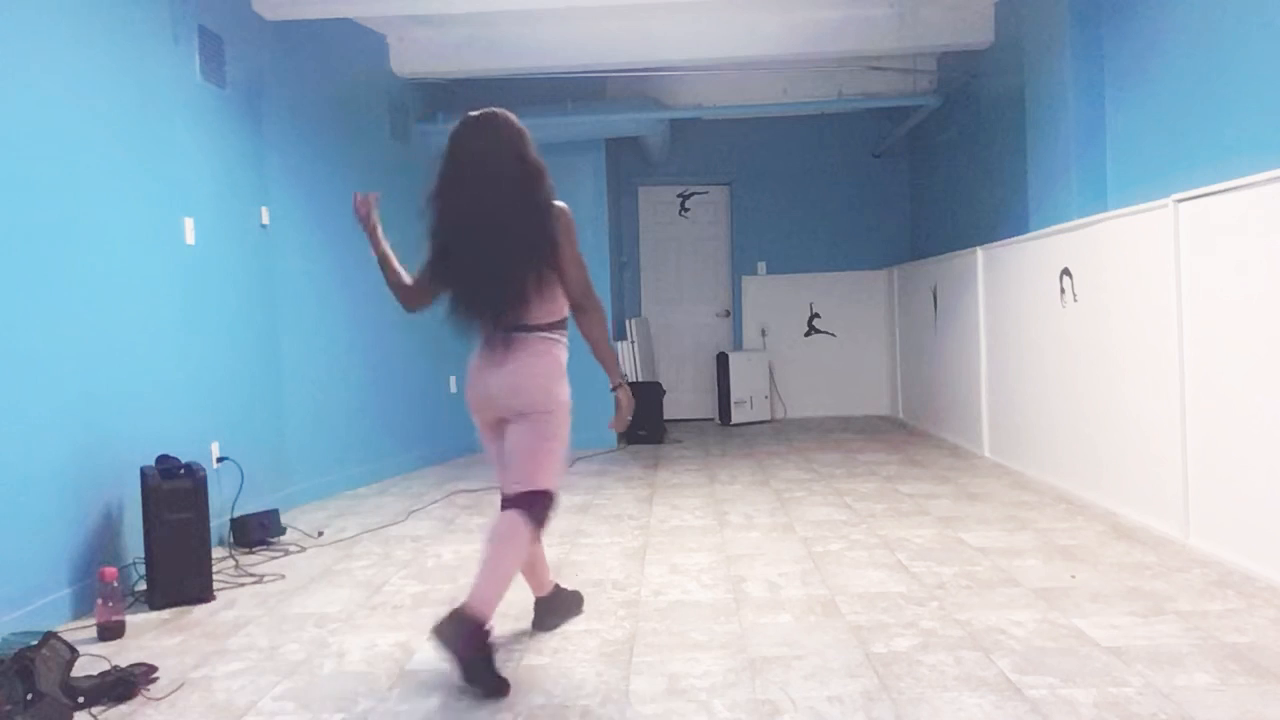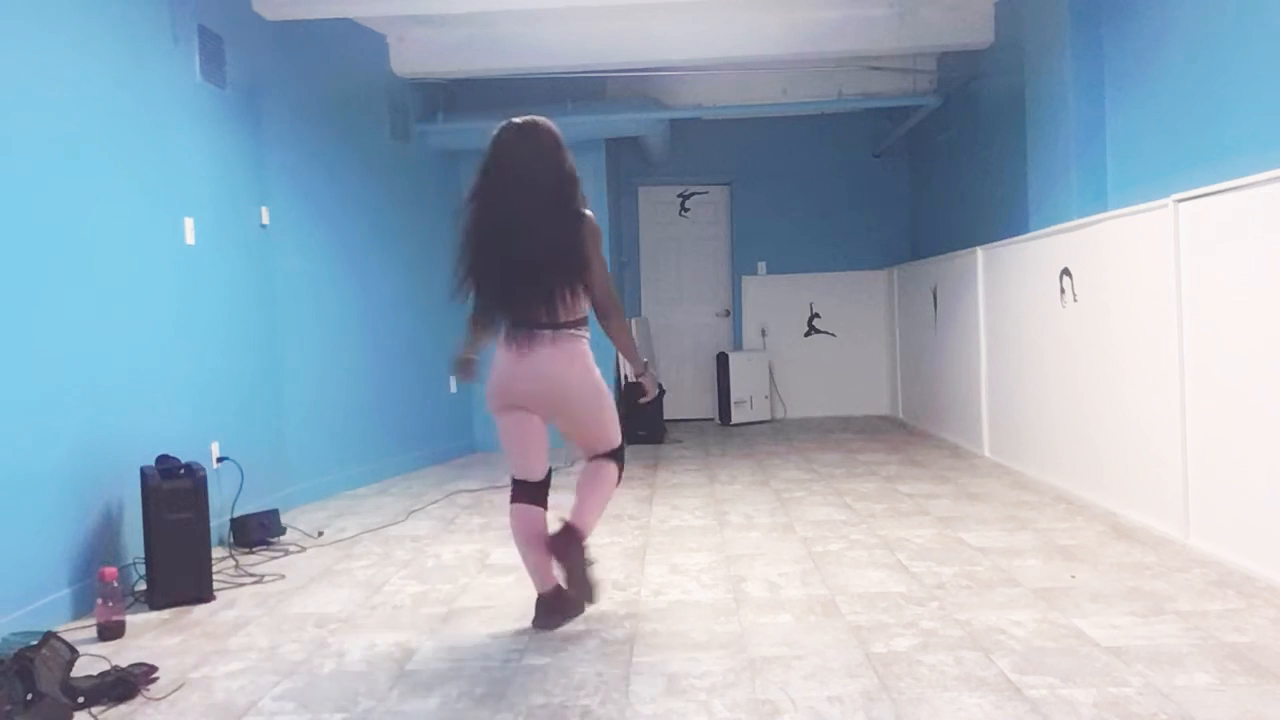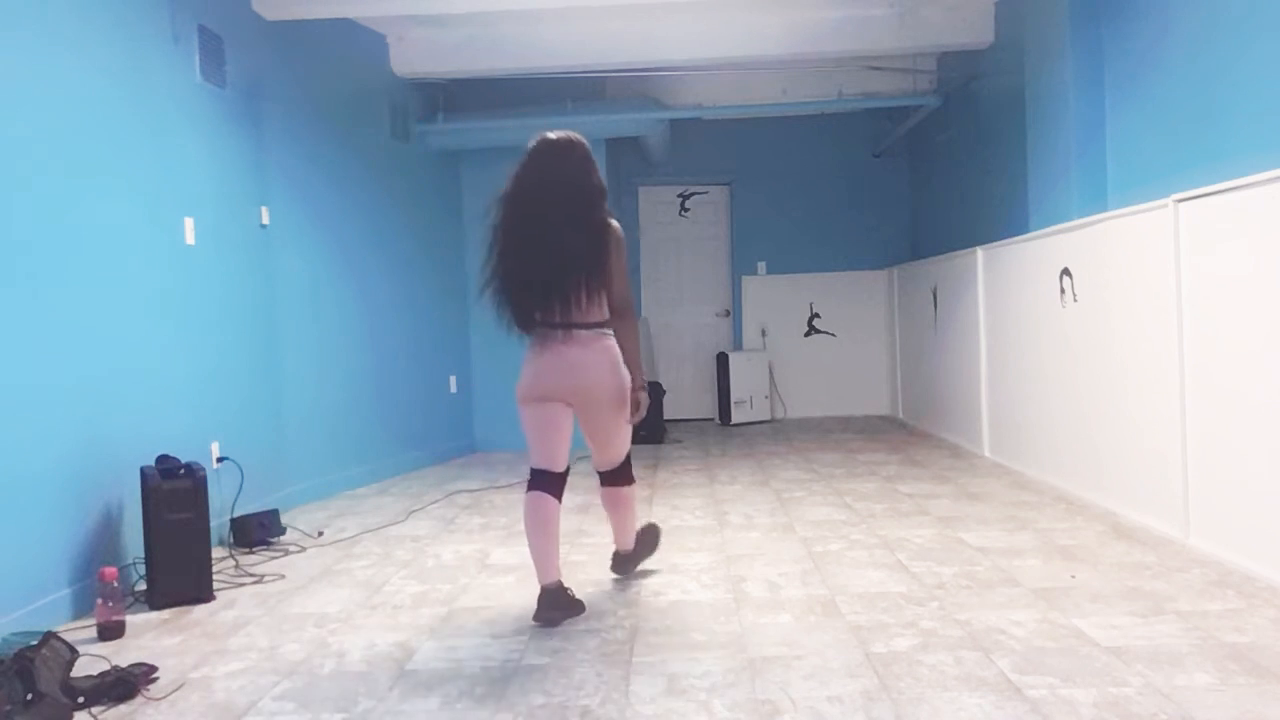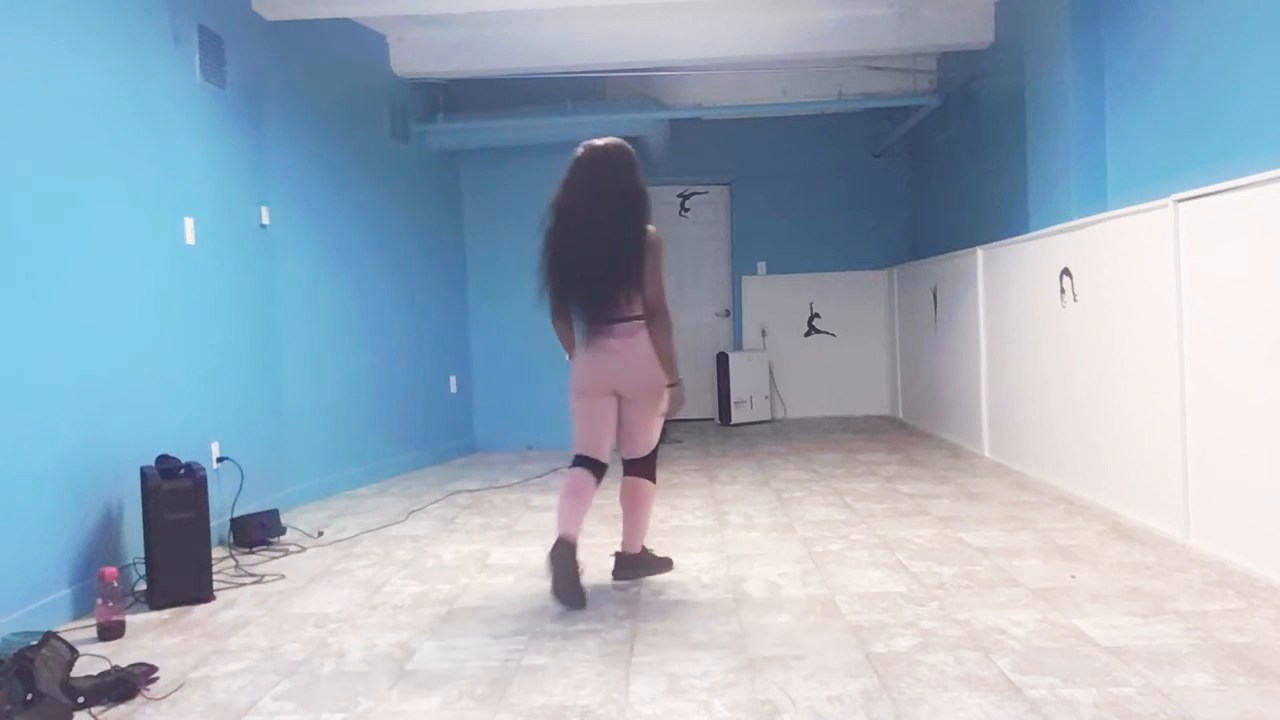
dt=0.3s
person 1, frame 1
left shoulder: (458, 229)
right shoulder: (550, 217)
left elbow: (413, 297)
right elbow: (584, 307)
left wrist: (373, 232)
right wrist: (619, 379)
left hip: (484, 374)
right hip: (537, 372)
left knee: (518, 495)
right knee: (535, 501)
left ankle: (548, 595)
right ankle: (469, 621)
person 1, frame 2
left shoulder: (488, 227)
right shoulder: (579, 223)
left elbow: (484, 309)
right elbow: (607, 305)
left wrist: (468, 352)
right wrist: (640, 366)
left hip: (509, 369)
right hip: (566, 364)
left knee: (527, 482)
right knee: (607, 454)
left ankle: (549, 594)
right ankle: (572, 537)
person 1, frame 3
left shoulder: (517, 234)
right shoulder: (605, 233)
left elbow: (518, 309)
right elbow: (621, 312)
right wrist: (638, 380)
left hip: (541, 367)
right hip: (596, 363)
left knee: (544, 474)
right knee: (614, 465)
left ankle: (550, 588)
right ankle: (627, 548)
person 1, frame 4
left shoulder: (563, 237)
right shoulder: (644, 238)
left elbow: (559, 312)
right elbow: (656, 313)
right wrist: (672, 378)
left hip: (590, 359)
right hip: (637, 356)
left knee: (587, 459)
right knee: (640, 458)
left ankle: (566, 544)
right ankle: (632, 554)
